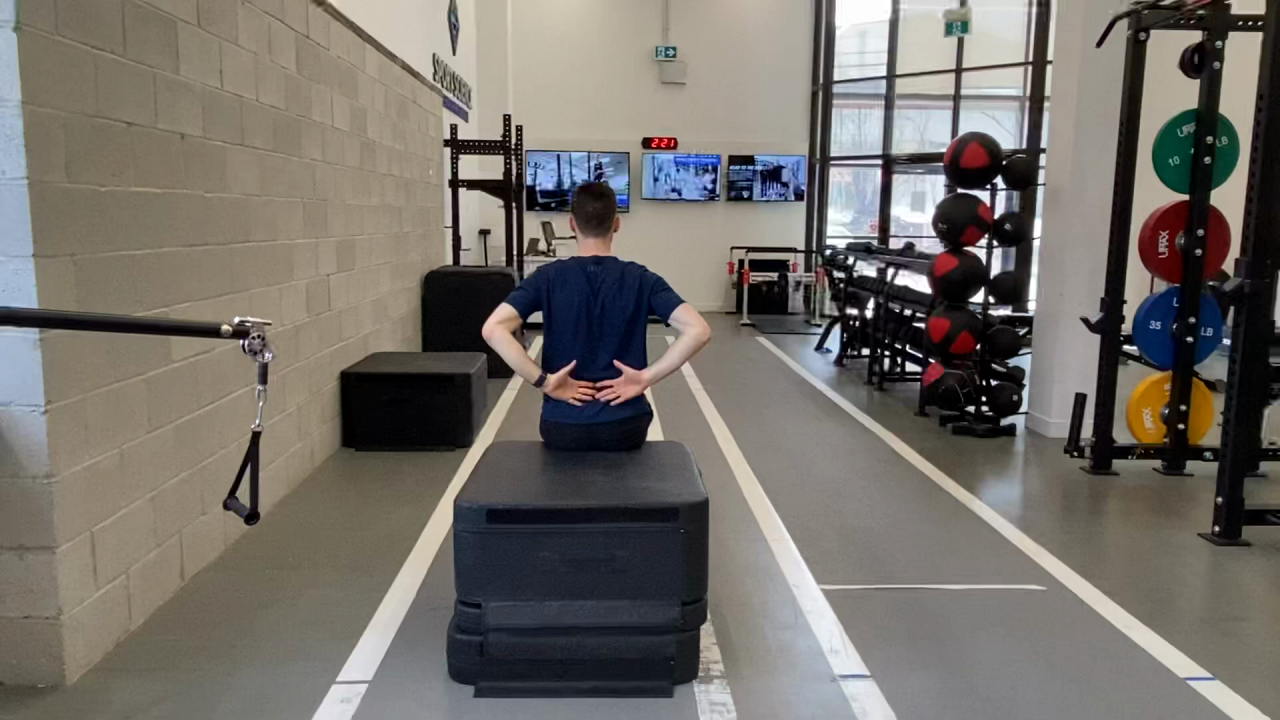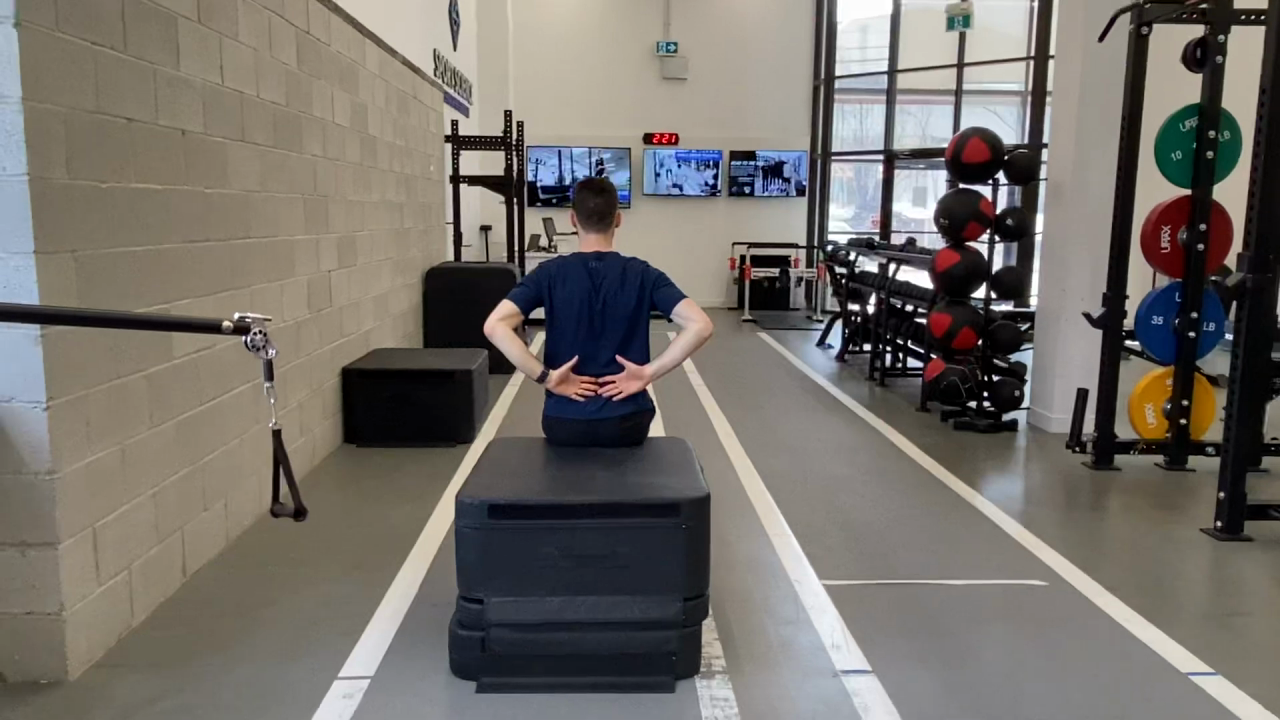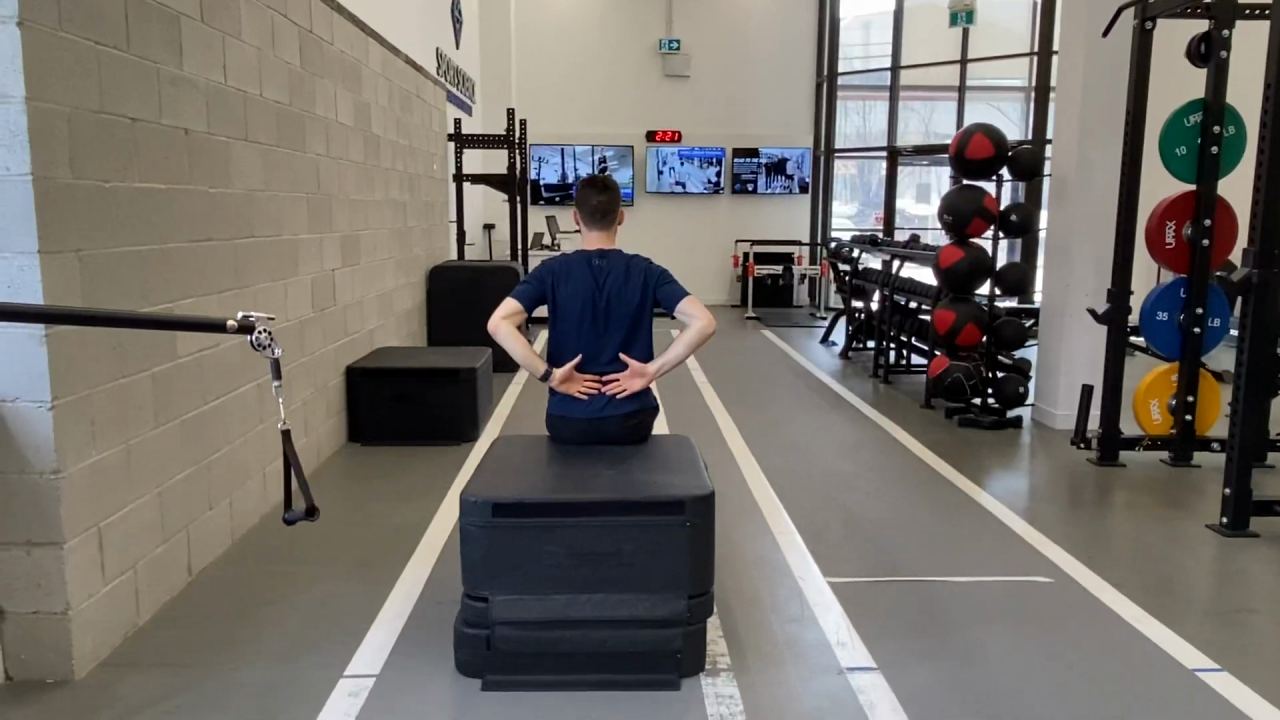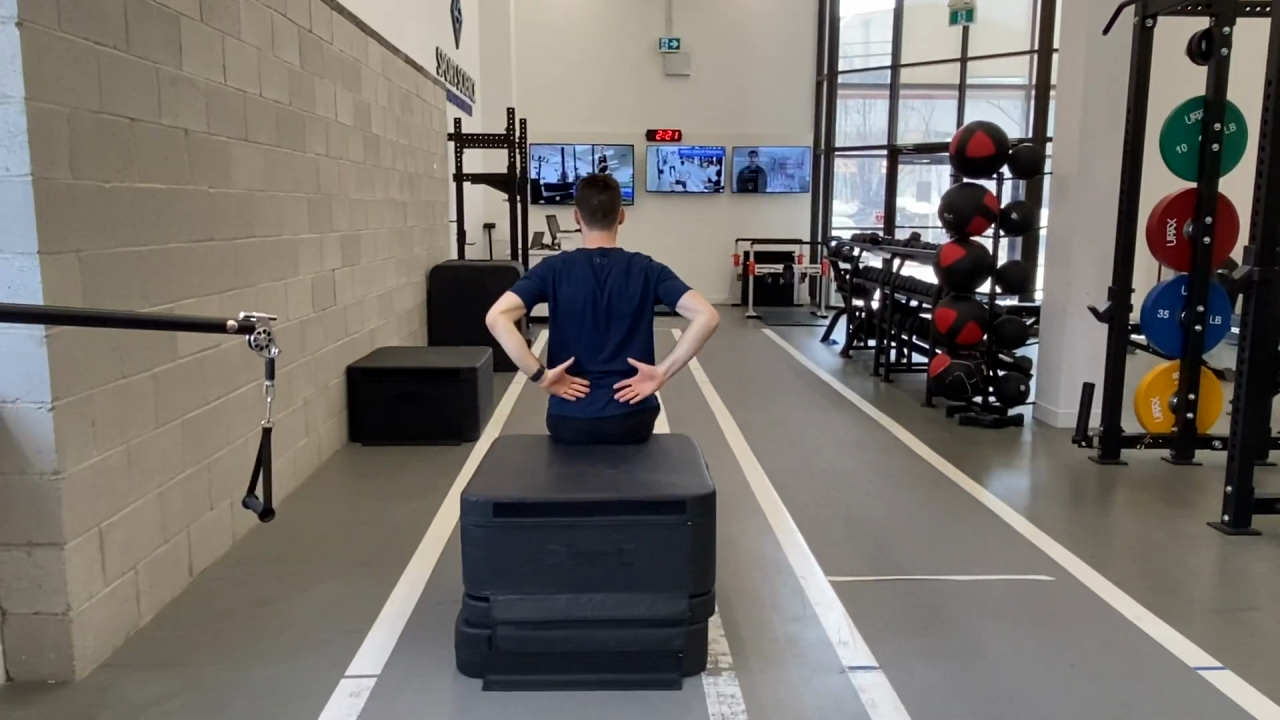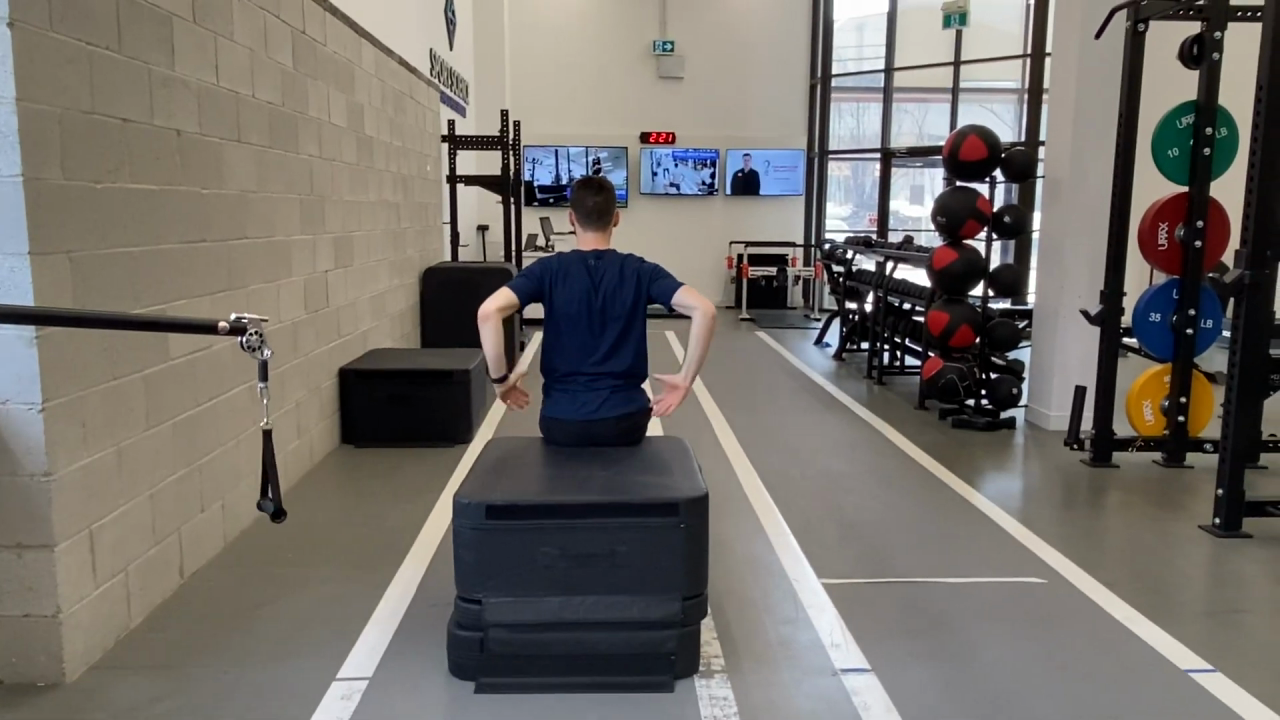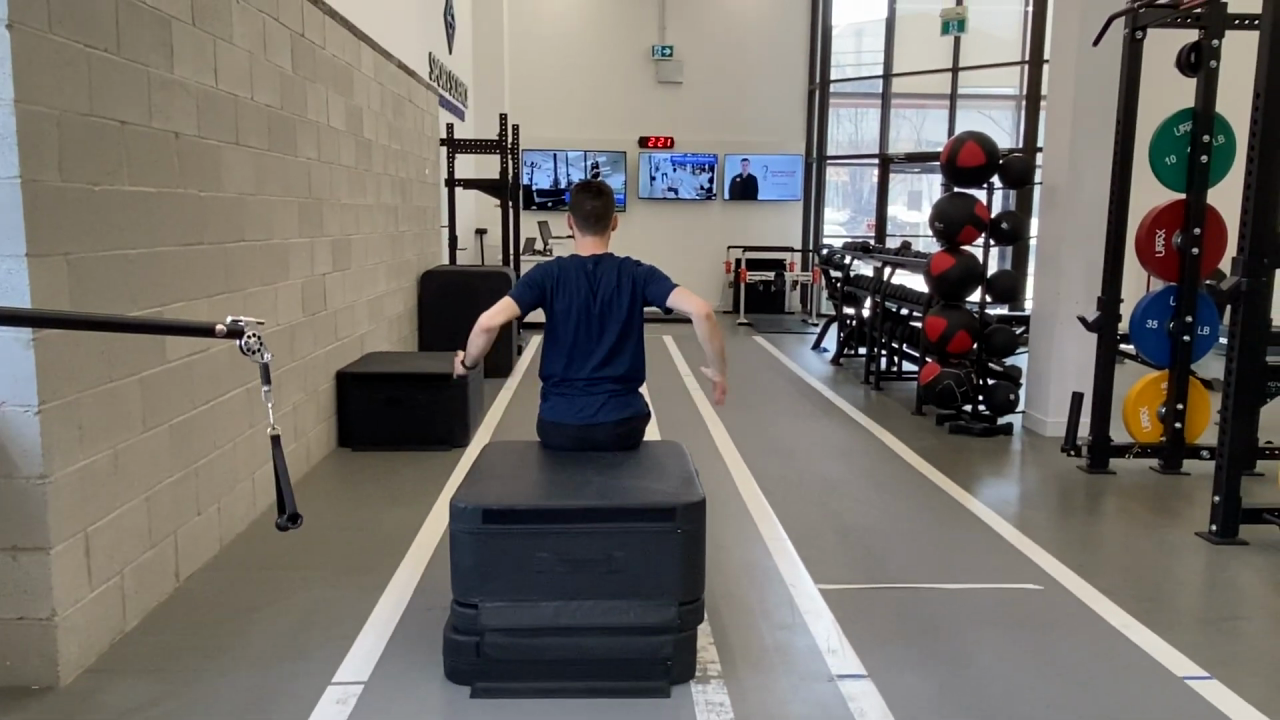
dt=0.4s
person 1, frame 1
left shoulder: (548, 279)
right shoulder: (641, 281)
left elbow: (494, 329)
right elbow: (698, 330)
left wrist: (542, 380)
right wrist: (646, 377)
left hip: (561, 427)
right hip: (625, 426)
person 1, frame 2
left shoulder: (549, 274)
right shoulder: (643, 276)
left elbow: (495, 327)
right elbow: (700, 326)
left wrist: (545, 376)
right wrist: (648, 372)
left hip: (563, 422)
right hip: (627, 421)
person 1, frame 3
left shoulder: (552, 272)
right shoulder: (646, 273)
left elbow: (499, 324)
right elbow: (703, 323)
left wrist: (549, 375)
right wrist: (651, 370)
left hip: (567, 421)
right hip: (631, 420)
person 1, frame 4
left shoulder: (553, 270)
right shoulder: (647, 271)
left elbow: (497, 317)
right elbow: (706, 316)
left wrist: (539, 374)
right wrist: (663, 371)
left hip: (568, 419)
right hip: (631, 418)
person 1, frame 5
left shoulder: (547, 271)
right shoulder: (641, 272)
left elbow: (489, 312)
right elbow: (704, 310)
left wrist: (500, 378)
right wrist: (685, 378)
left hip: (561, 420)
right hip: (625, 419)
person 1, frame 6
left shoulder: (547, 275)
right shoulder: (638, 275)
left elbow: (489, 323)
right elbow: (701, 312)
left wrist: (467, 363)
right wrist: (718, 371)
left hip: (558, 425)
right hip: (622, 424)
